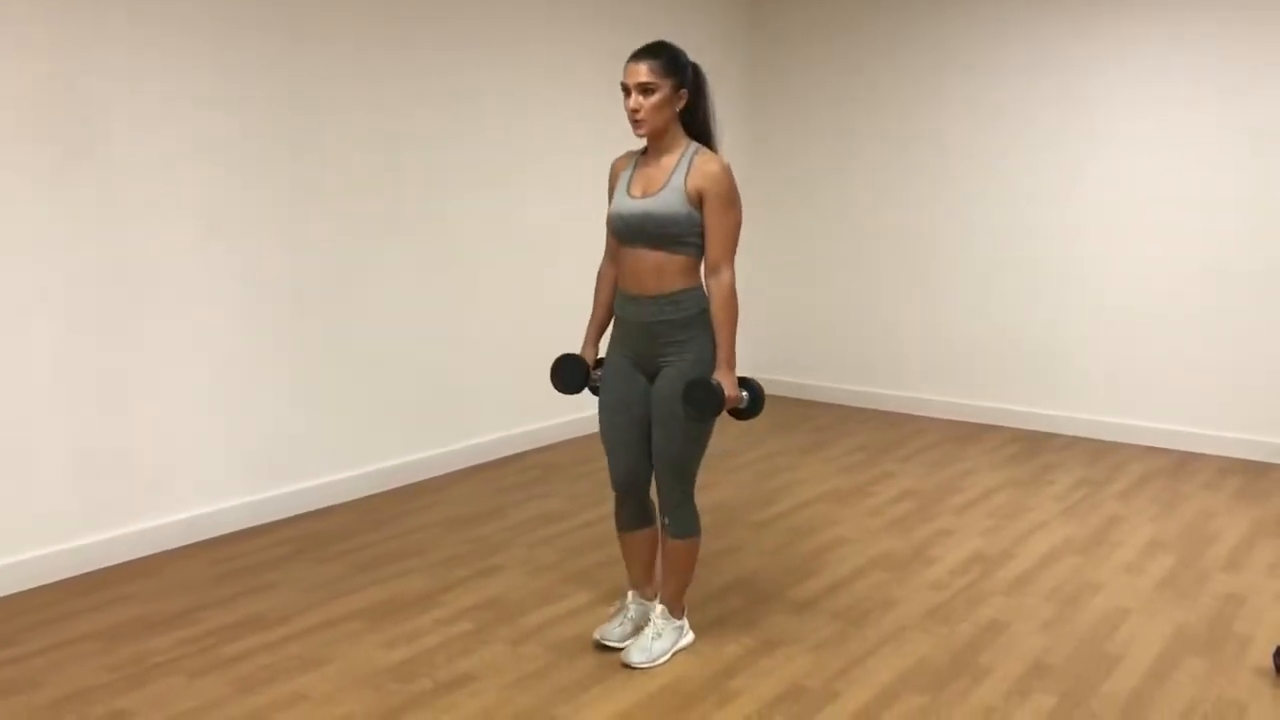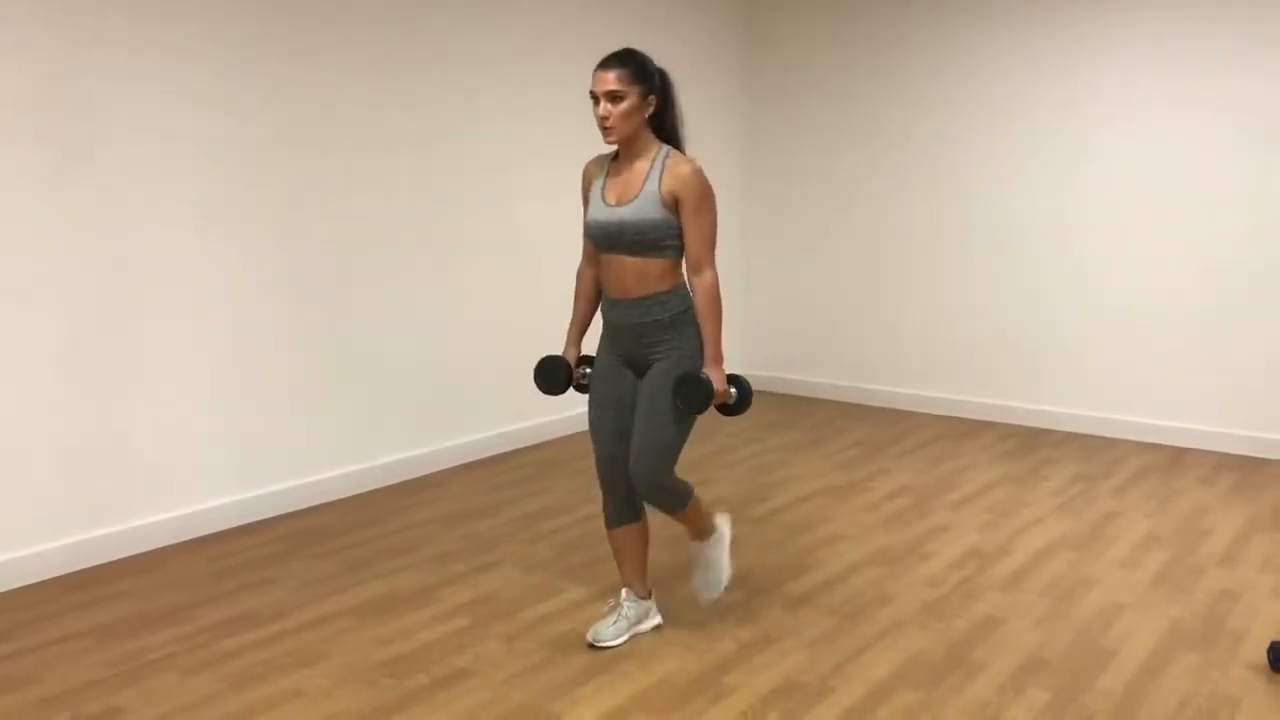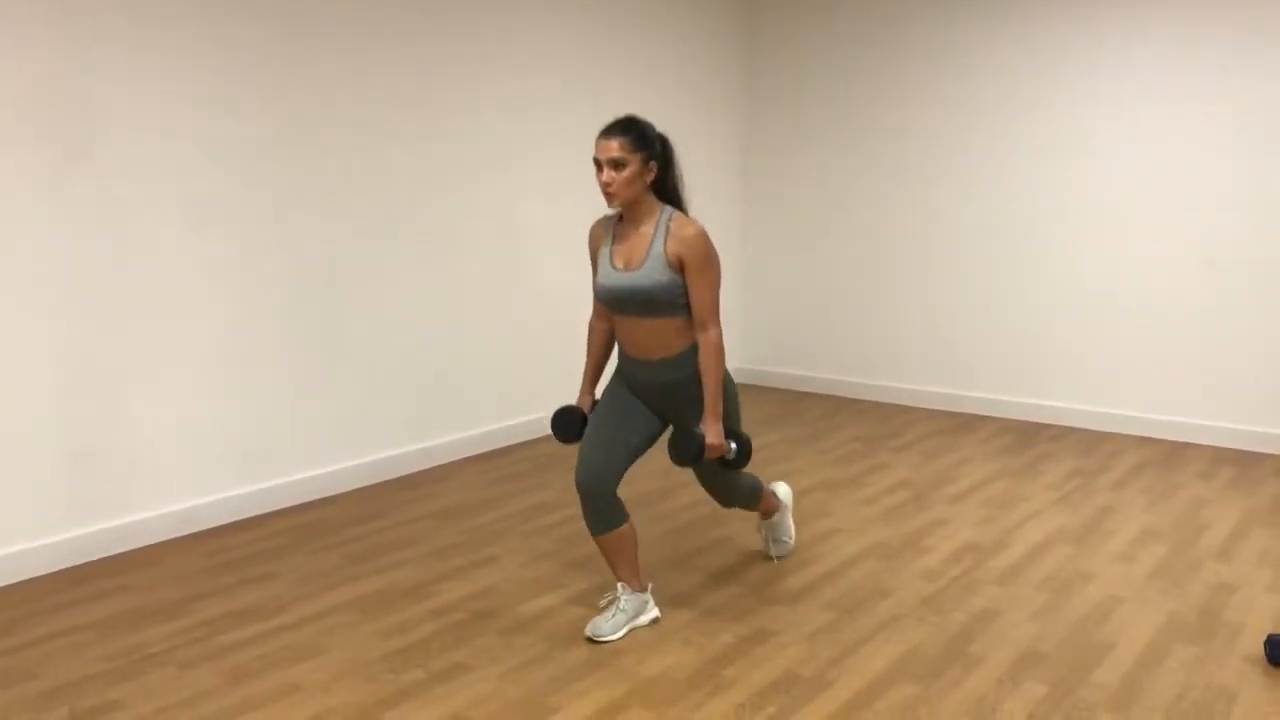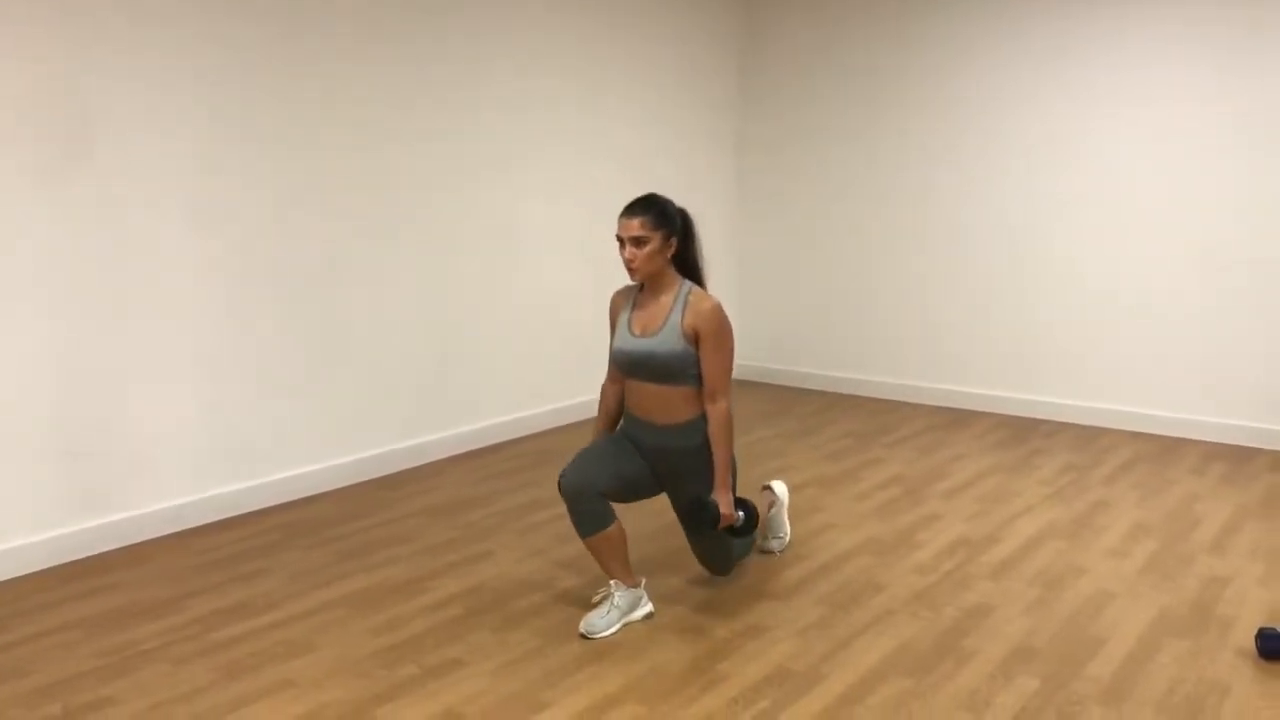
dt=0.4s
person 1, frame 1
left shoulder: (709, 171)
right shoulder: (622, 168)
left elbow: (720, 275)
left wrist: (725, 365)
right wrist: (591, 340)
left hip: (684, 339)
right hip: (628, 340)
left knee: (674, 489)
right knee: (625, 483)
left ankle: (672, 618)
right ankle: (640, 600)
person 1, frame 2
left shoulder: (681, 174)
right shoulder: (594, 174)
left elbow: (702, 273)
left wrist: (714, 361)
right wrist: (573, 340)
left hip: (673, 337)
right hip: (617, 341)
left knee: (648, 474)
right knee: (613, 479)
left ankle: (710, 532)
right ankle: (636, 601)
person 1, frame 3
left shoulder: (686, 236)
right shoulder: (600, 234)
left elbow: (708, 330)
right elbow: (602, 318)
left wrist: (713, 416)
right wrist: (587, 389)
left hip: (691, 382)
right hip: (633, 383)
left knee: (721, 485)
right knee: (591, 479)
left ankle: (774, 503)
right ankle: (634, 596)
person 1, frame 4
left shoulder: (703, 310)
right shoulder: (620, 302)
left elbow: (718, 402)
right elbow: (614, 382)
left wrist: (722, 486)
right wrist: (596, 449)
left hip: (691, 447)
right hip: (636, 440)
left knee: (719, 560)
right knee: (576, 482)
left ankle: (769, 501)
right ankle: (627, 593)
